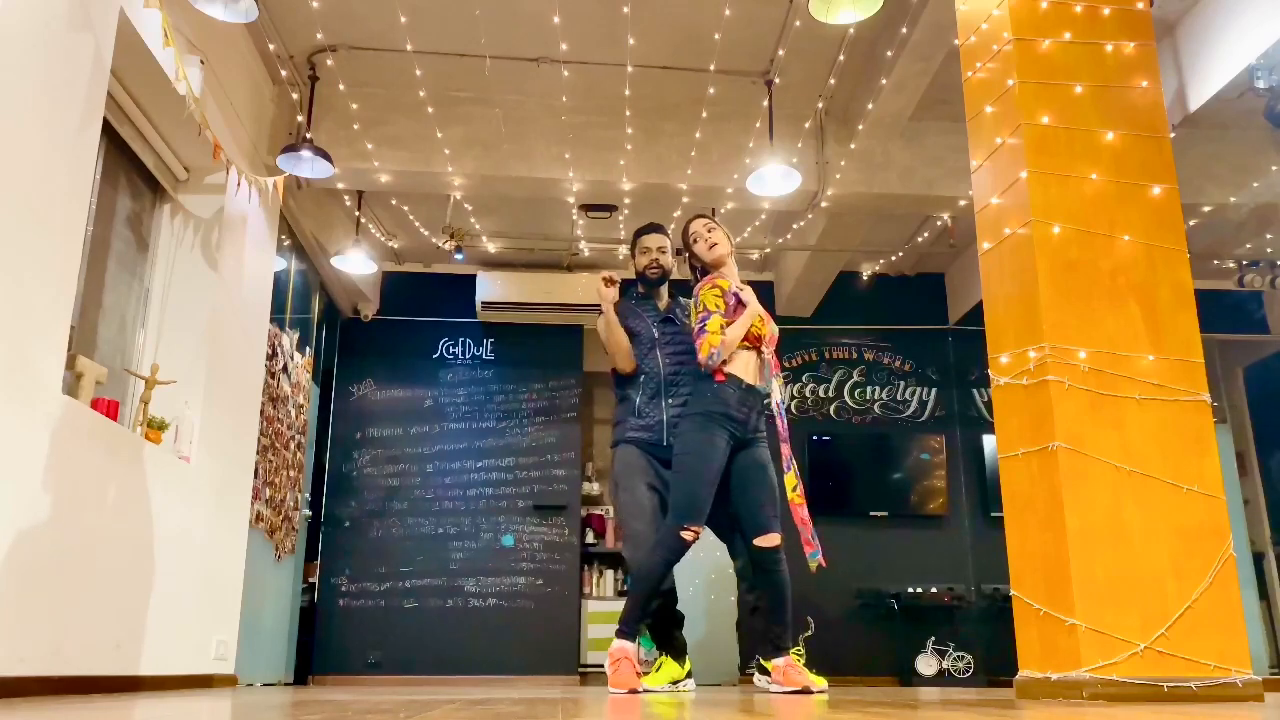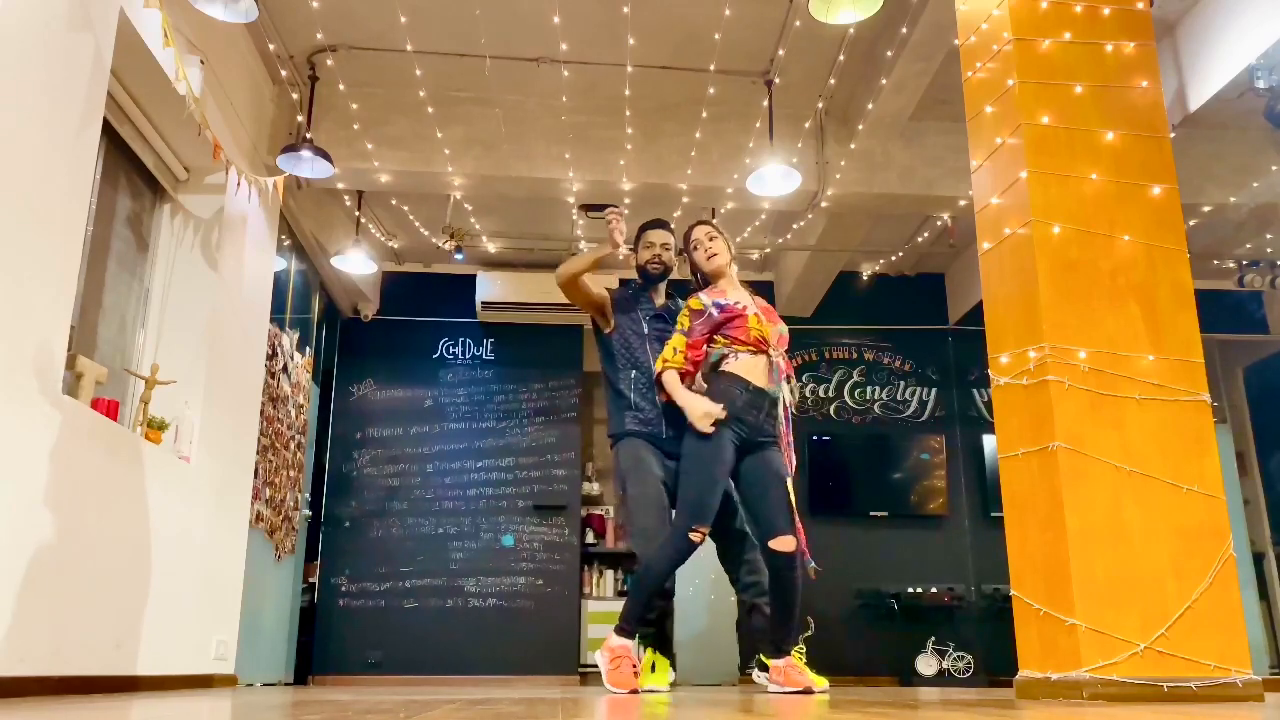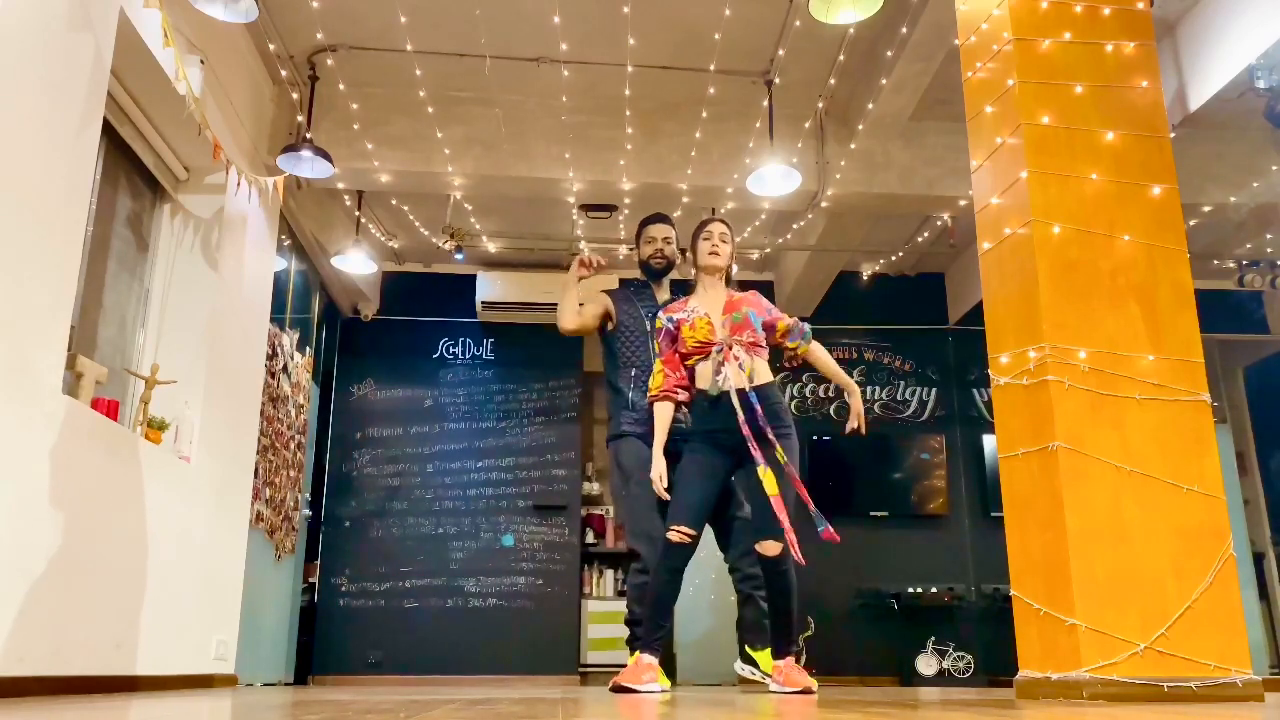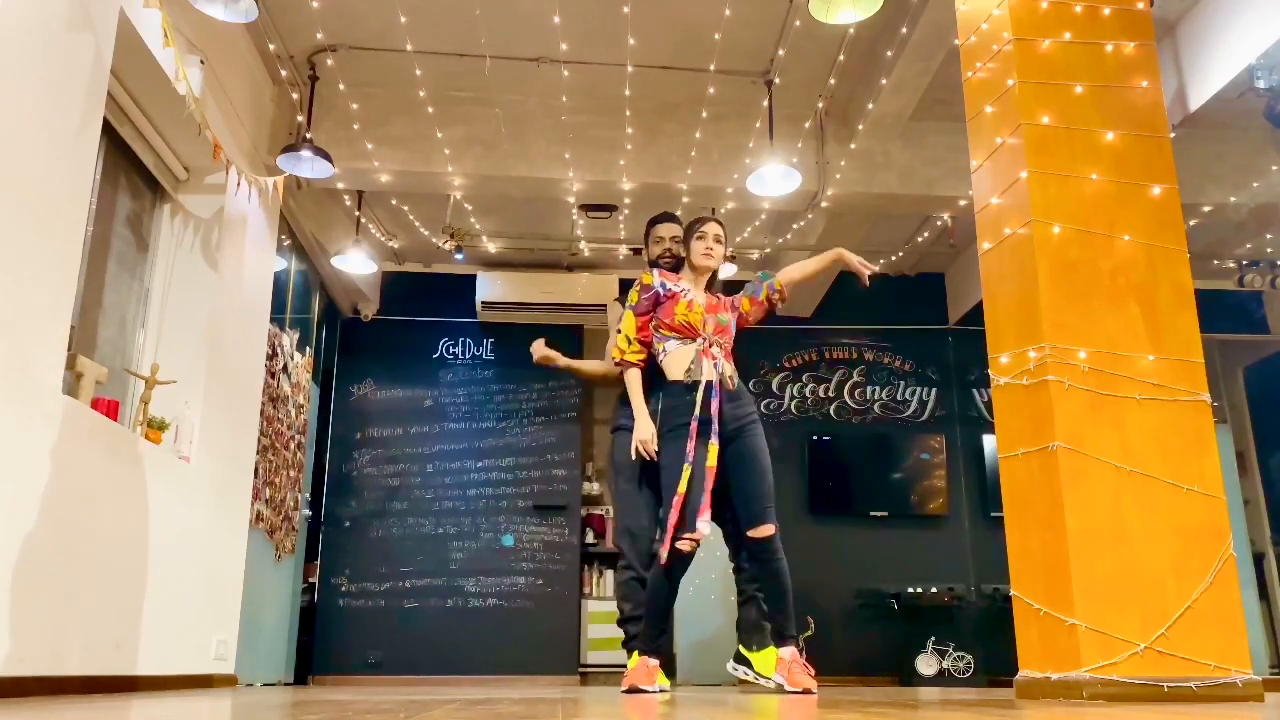
dt=0.4s
person 1, frame 1
left shoulder: (743, 296)
right shoulder: (715, 287)
right elbow: (713, 356)
left wrist: (773, 439)
right wrist: (751, 312)
left hip: (751, 423)
right hip: (715, 412)
left knee: (768, 541)
right knee: (683, 531)
left ankle: (781, 662)
right ankle: (623, 646)
person 1, frame 2
left shoulder: (762, 307)
right shoulder: (705, 302)
right elbow: (667, 366)
left wrist: (785, 441)
right wrist: (688, 400)
left hip: (763, 430)
right hip: (721, 418)
left knee: (785, 543)
right knee: (690, 532)
left ankle: (782, 662)
right ankle: (621, 642)
person 1, frame 3
left shoulder: (752, 303)
right shoulder: (673, 316)
left elbow: (803, 343)
right elbow: (666, 387)
left wrist: (849, 386)
right wrist: (658, 453)
left hip: (766, 421)
right hip: (709, 430)
left knee: (772, 546)
right knee: (677, 537)
left ankle: (785, 661)
right ankle: (645, 659)
person 1, frame 4
left shoulder: (726, 307)
right shoulder: (656, 284)
left elbow: (778, 282)
right elbow: (629, 351)
left wrist: (836, 254)
right wrist: (640, 415)
left hip: (737, 414)
right hip: (684, 417)
left knee: (762, 533)
right knee: (683, 538)
left ankle: (787, 654)
right ankle: (646, 658)
person 2, frame 1
left shoulder: (695, 312)
right shoulder: (619, 314)
right elbow: (625, 364)
right wrist: (607, 307)
right hip: (638, 446)
left knee: (748, 541)
right knee: (643, 552)
right ankle: (672, 656)
person 2, frame 2
right shoulder: (609, 304)
right elbow: (564, 277)
right wrist: (610, 246)
right hip: (638, 440)
left knee: (738, 539)
right knee: (652, 547)
right ankle: (658, 654)
person 2, frame 3
right shoulder: (612, 302)
right elbow: (569, 324)
right wrist: (577, 273)
right hip: (635, 437)
left knee: (741, 530)
right knee: (651, 547)
left ankle: (757, 646)
person 2, frame 4
right shoulder: (624, 306)
right elbow: (613, 366)
right wrist: (560, 359)
right hip: (636, 432)
left knee: (745, 525)
right knee: (636, 544)
left ankle: (754, 646)
right ankle: (640, 655)
